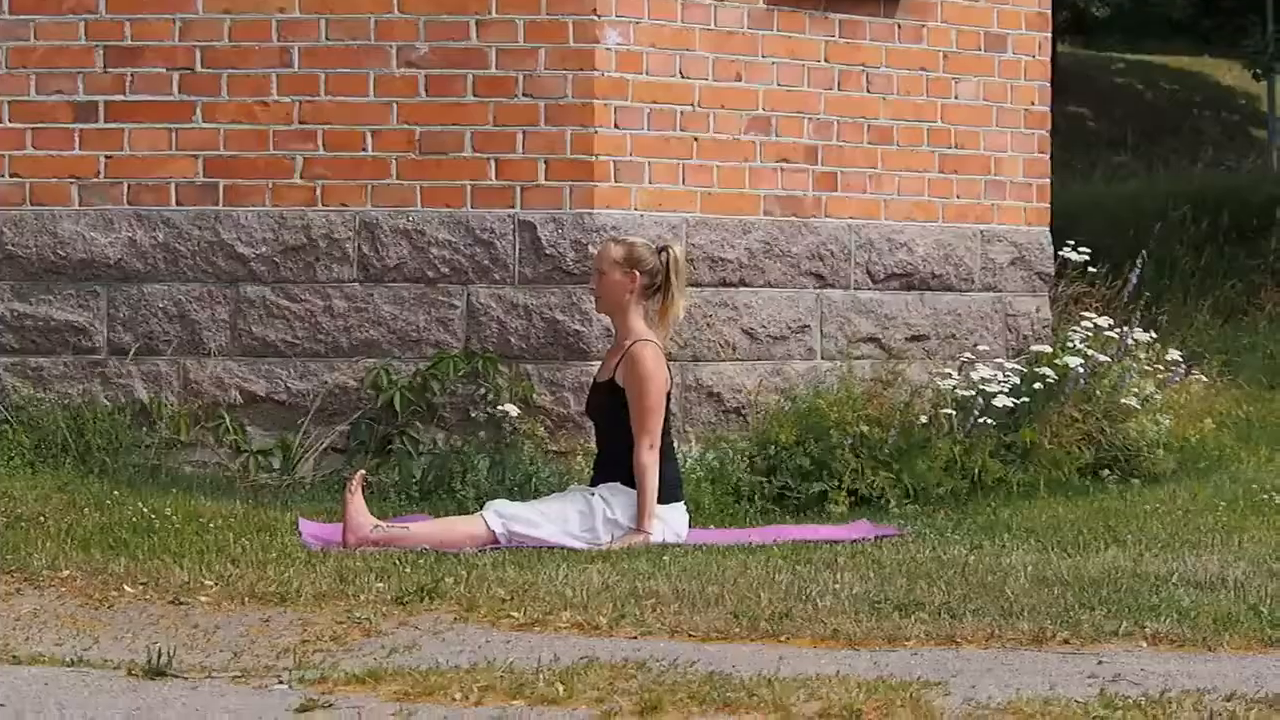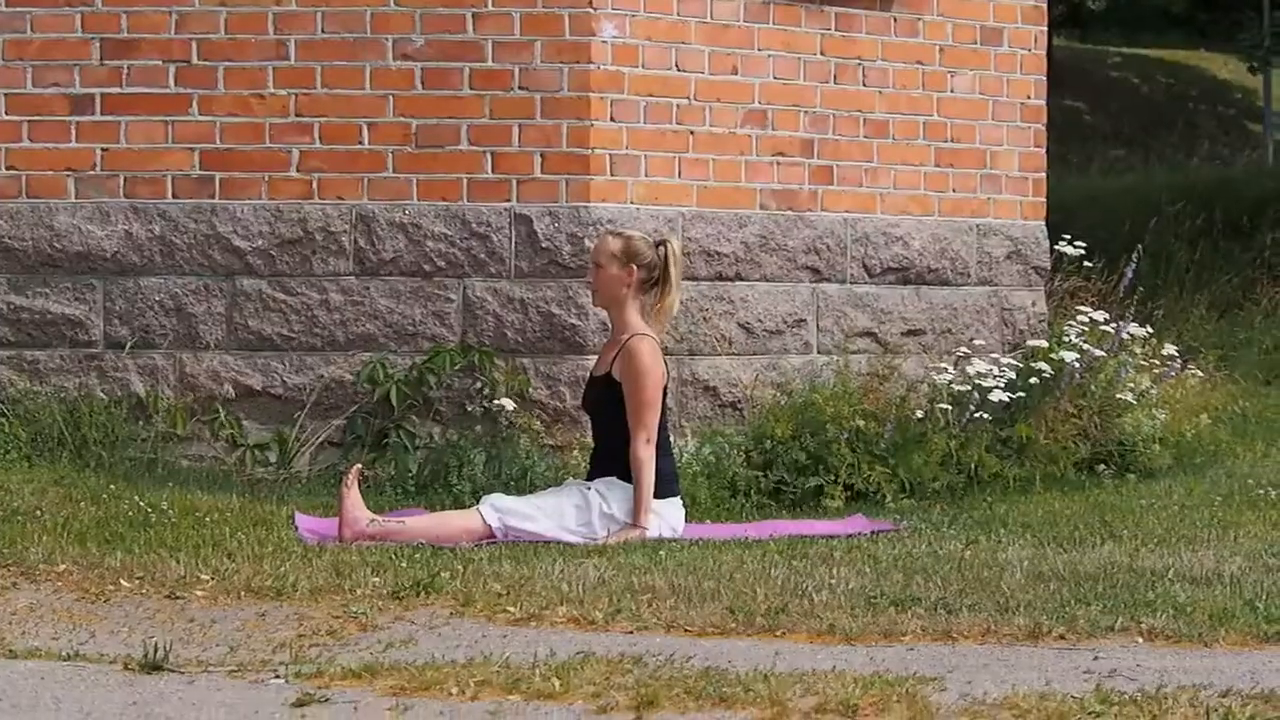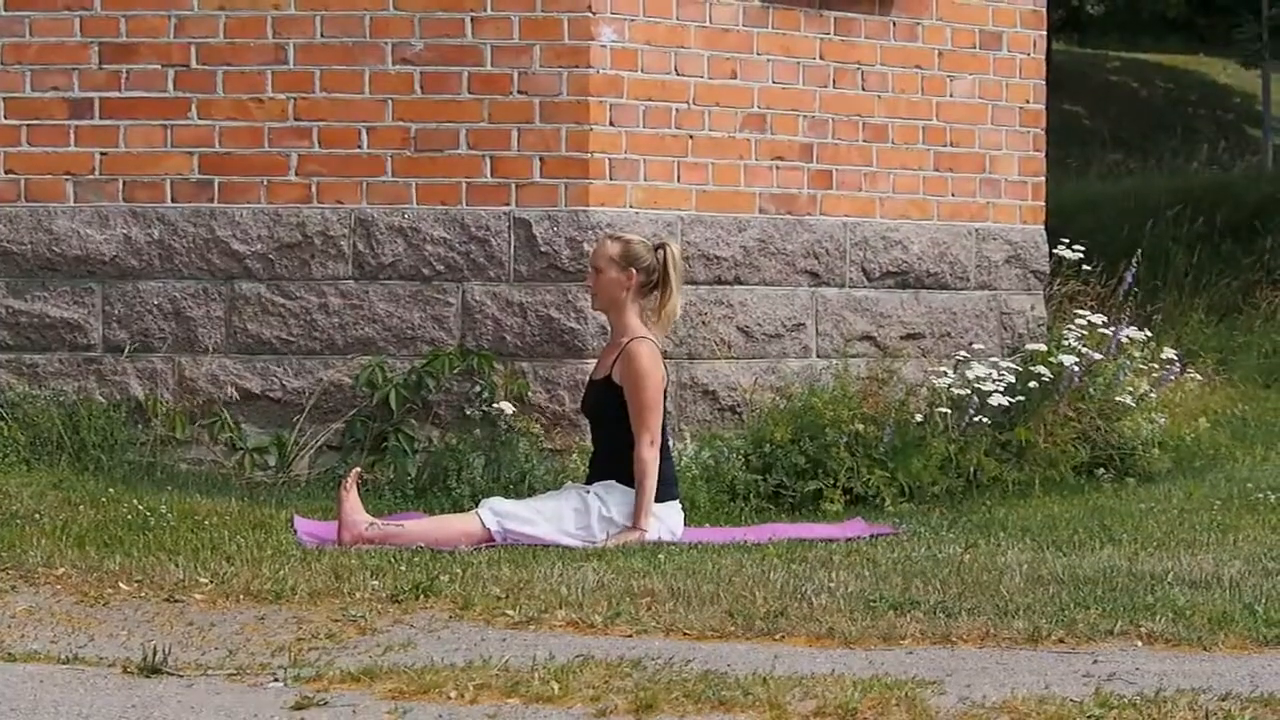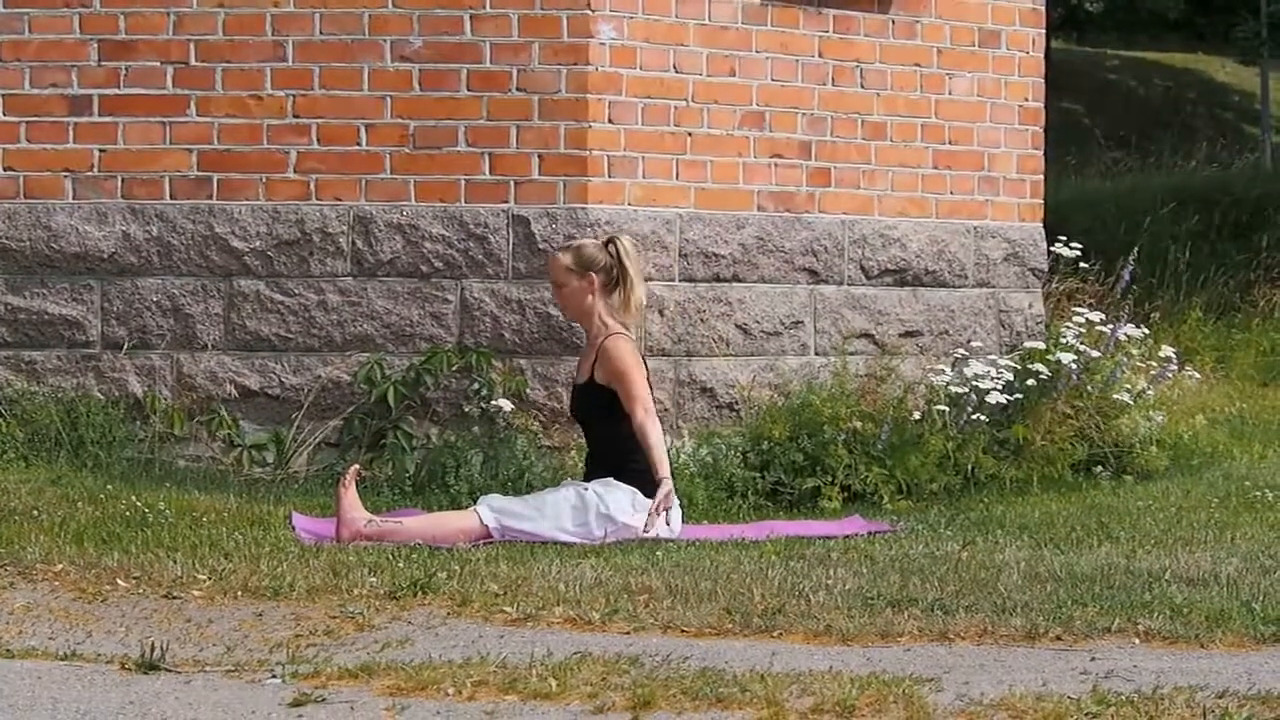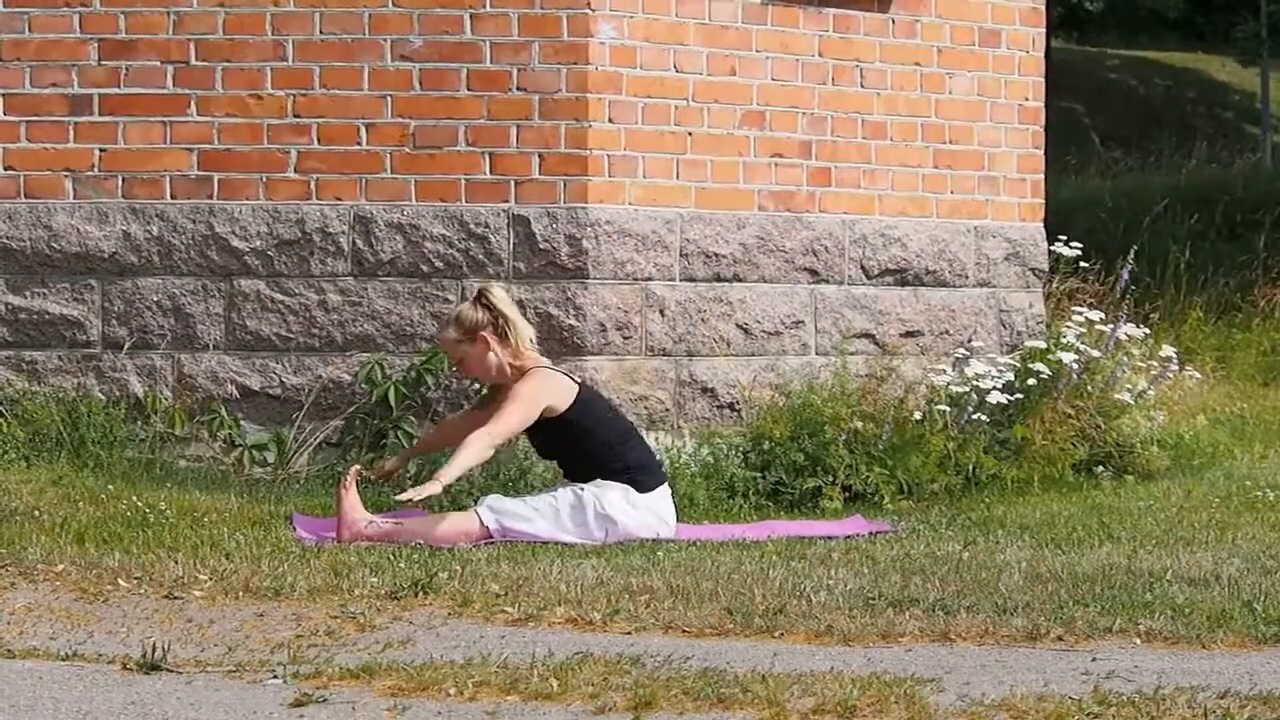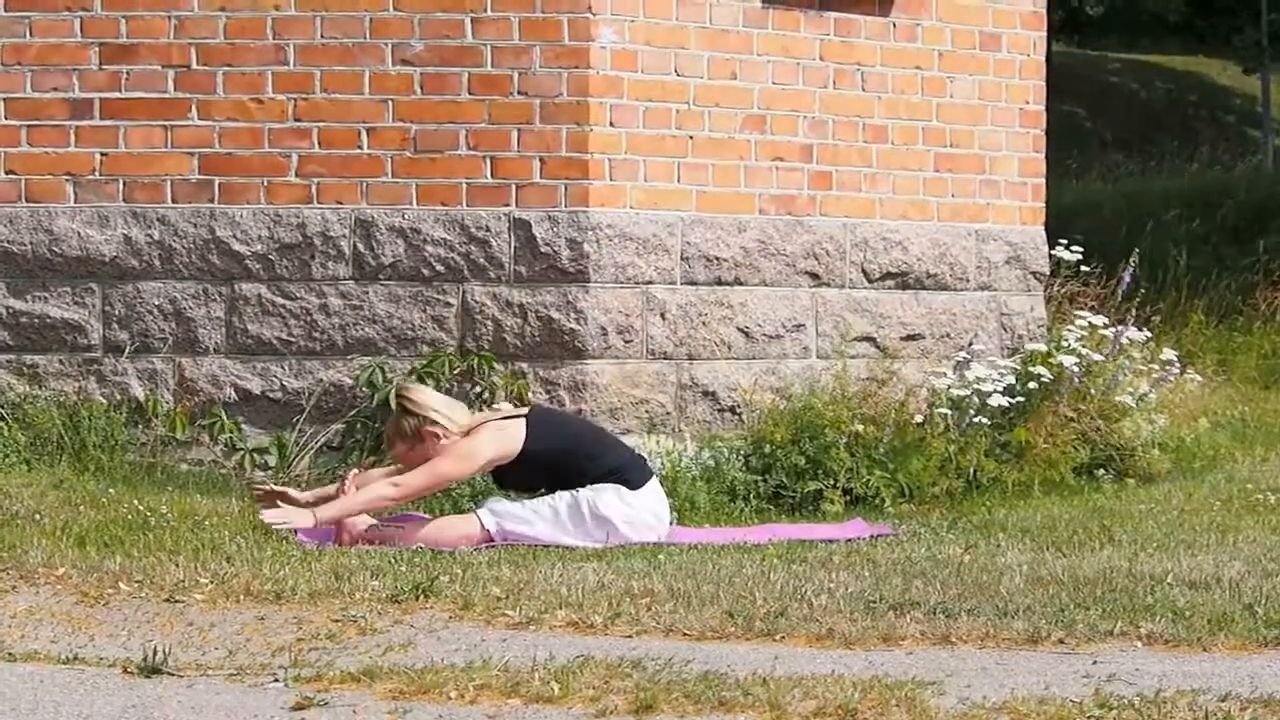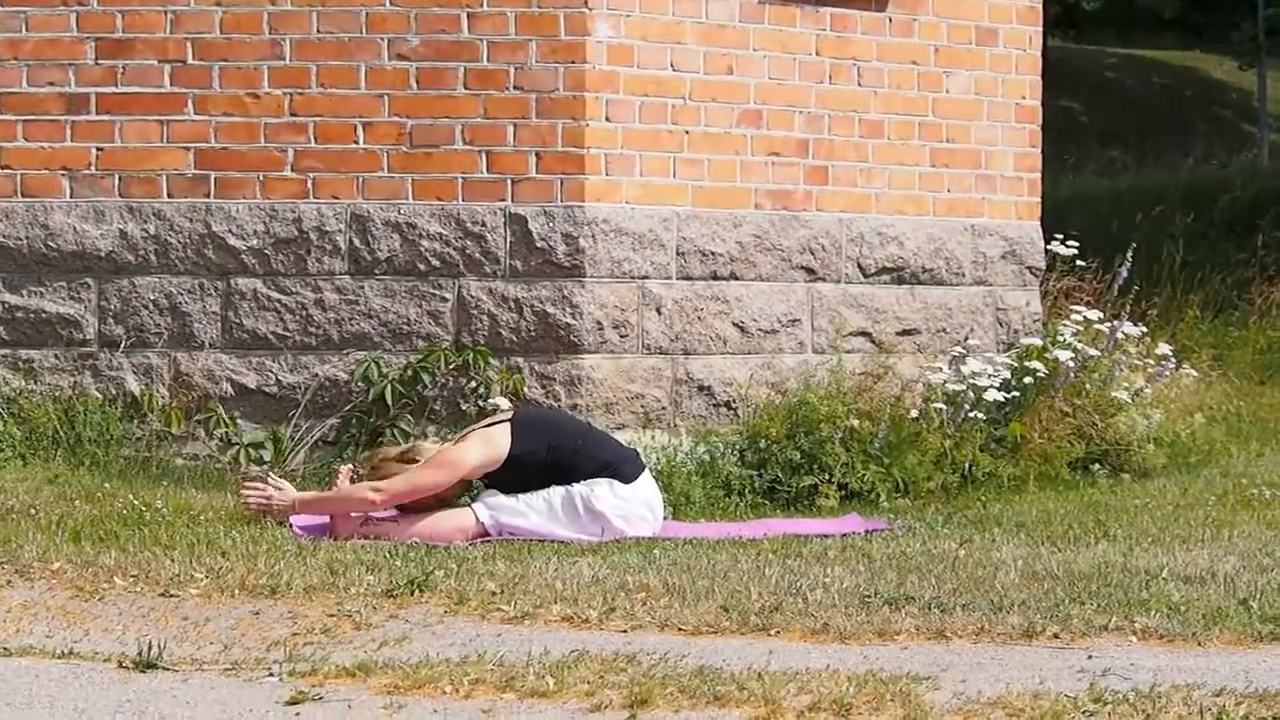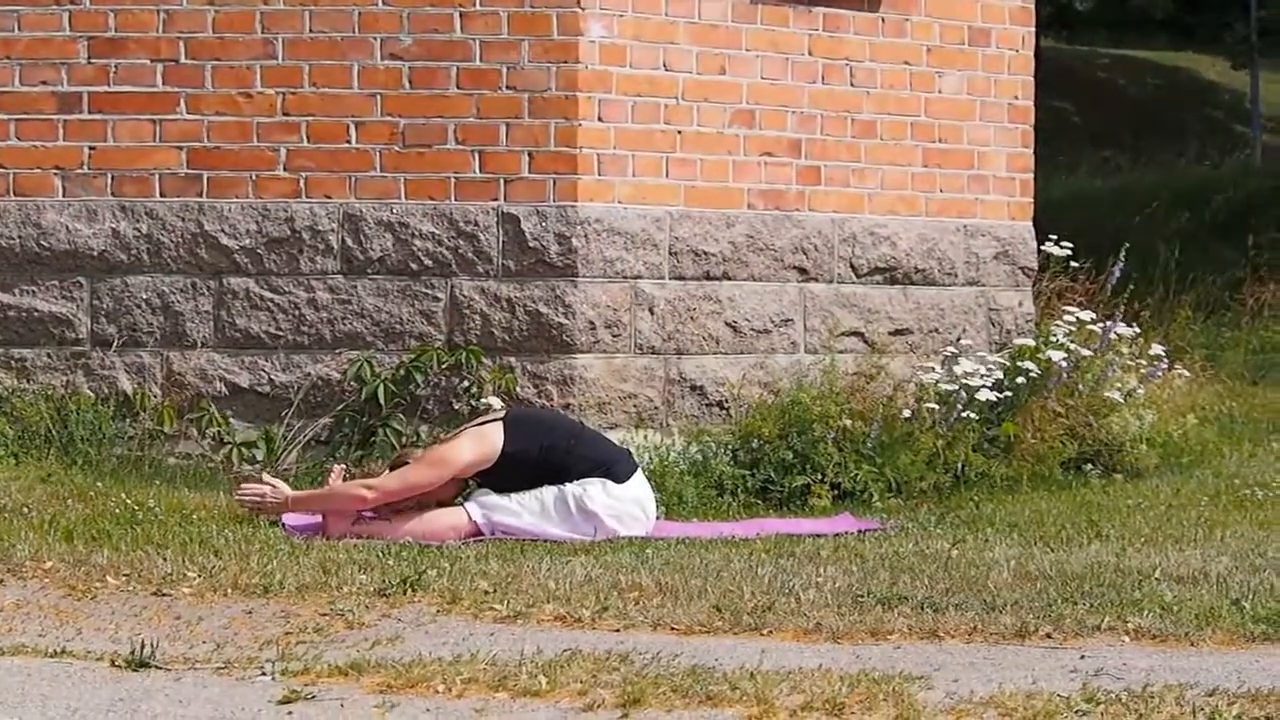
dt=0.5s
person 1, frame 1
left shoulder: (642, 355)
right shoulder: (621, 350)
left elbow: (648, 446)
left wrist: (645, 528)
left hip: (639, 508)
right hip: (614, 498)
left knee: (504, 521)
right knee: (508, 515)
left ankle: (374, 534)
right ankle: (379, 531)
person 1, frame 2
left shoulder: (639, 349)
right shoulder: (616, 345)
left elbow: (644, 441)
left wrist: (640, 523)
left hip: (637, 502)
right hip: (610, 492)
left knee: (500, 516)
right knee: (503, 508)
left ankle: (369, 529)
right ankle: (374, 526)
person 1, frame 3
left shoulder: (639, 352)
right shoulder: (617, 348)
left elbow: (648, 444)
left wrist: (641, 524)
left hip: (634, 506)
right hip: (610, 497)
left knee: (499, 518)
right knee: (502, 512)
left ankle: (370, 533)
right ankle: (373, 530)
person 1, frame 4
left shoulder: (614, 347)
right shoulder: (596, 345)
left elbow: (643, 415)
left wrist: (664, 480)
left hip: (632, 502)
right hip: (610, 495)
left knee: (495, 518)
right knee: (497, 510)
left ankle: (368, 530)
right ankle: (373, 525)
person 1, frame 5
left shoulder: (537, 383)
right shoulder: (513, 381)
left elbow: (487, 438)
right elbow: (463, 423)
left wrist: (440, 480)
right wrist: (405, 457)
left hip: (634, 505)
right hip: (615, 500)
left knee: (493, 519)
right knee: (497, 512)
left ankle: (366, 530)
person 1, frame 6
left shoulder: (486, 441)
right shoulder: (485, 428)
left elbow: (397, 490)
right elbow: (393, 474)
left wrist: (314, 517)
right wrist: (310, 495)
left hip: (625, 506)
right hip: (624, 502)
left knee: (484, 527)
person 1, frame 7
left shoulder: (470, 453)
right shoulder: (478, 440)
left elbow: (377, 495)
right elbow: (383, 489)
left wrist: (295, 502)
right wrist: (299, 498)
left hip: (617, 501)
right hip: (622, 495)
left knee: (474, 523)
person 1, frame 8
left shoulder: (461, 454)
right shoulder: (471, 441)
left elbow: (369, 492)
right elbow: (377, 489)
left wrist: (290, 500)
left hip: (611, 501)
right hip: (613, 494)
left knee: (471, 520)
